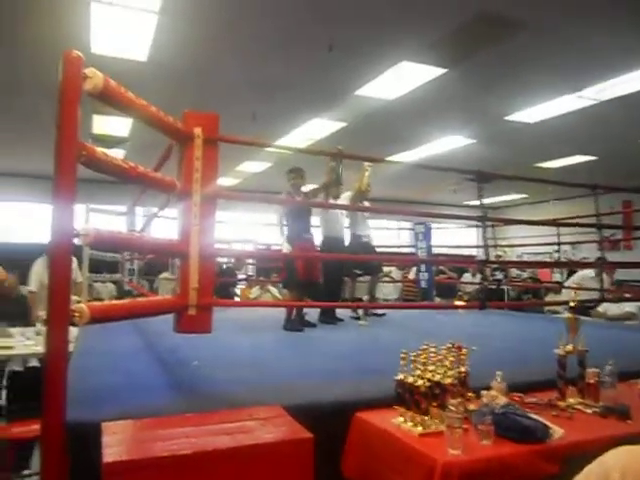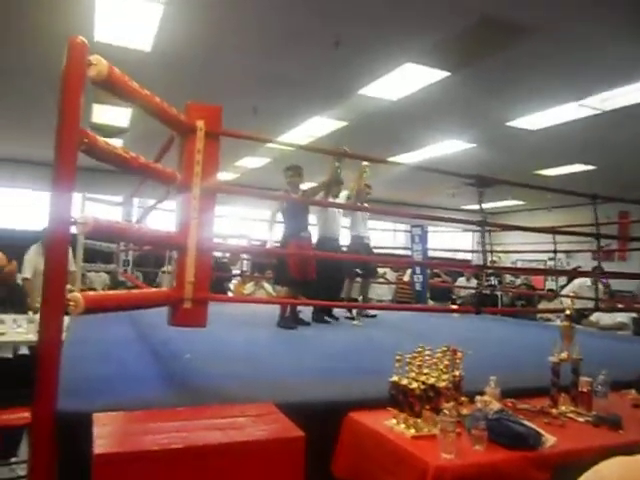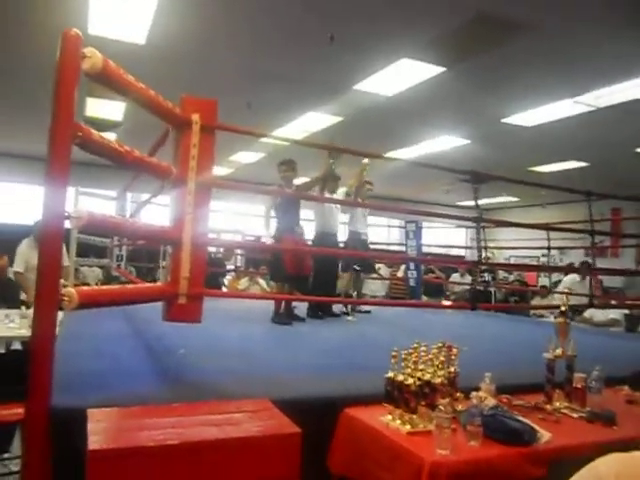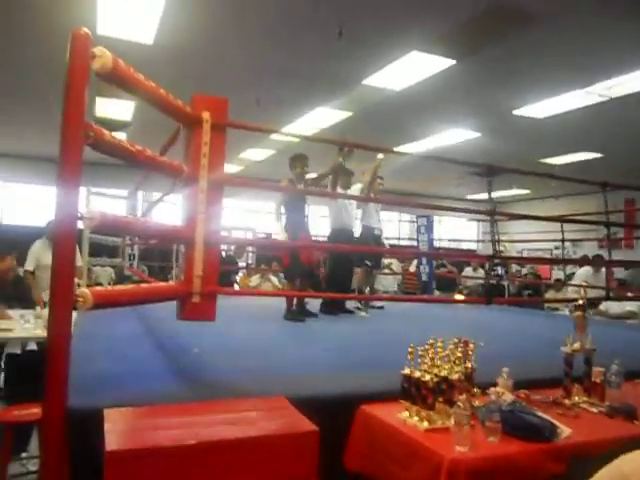
dt=0.3s
person 1, frame 1
left shoulder: (308, 196)
right shoulder: (286, 198)
left elbow: (327, 184)
right elbow: (280, 221)
right wrist: (285, 243)
left hip: (308, 241)
right hip: (294, 242)
left knee: (307, 281)
right knee: (294, 282)
left ankle: (299, 316)
right ankle: (289, 318)
person 1, frame 2
left shoulder: (307, 194)
left elbow: (329, 182)
right elbow: (273, 216)
left hip: (305, 240)
right hip: (290, 240)
left knee: (302, 279)
right knee: (289, 280)
left ankle: (293, 313)
right ankle: (282, 316)
person 1, frame 3
left shoulder: (299, 189)
left elbow: (321, 177)
right elbow: (267, 212)
right wrist: (268, 234)
left hip: (297, 234)
right hip: (283, 235)
left knee: (297, 275)
right knee: (282, 275)
left ankle: (288, 309)
right ankle: (277, 312)
person 1, frame 4
left shoulder: (306, 184)
right shoulder: (287, 184)
left elbow: (327, 173)
right elbow: (278, 208)
left wrist: (341, 159)
right wrist: (281, 230)
left hip: (303, 229)
right hip: (292, 230)
left knee: (306, 270)
right knee: (293, 272)
left ankle: (300, 305)
right ankle: (289, 309)
person 2, frame 1
left shoulder: (342, 201)
right shoulder: (325, 201)
right elbow: (326, 186)
left hip: (340, 243)
right hip: (329, 243)
left knee: (338, 279)
right knee: (330, 279)
left ankle: (330, 312)
right ankle: (325, 313)
person 2, frame 2
left shoulder: (340, 200)
right shoulder: (324, 199)
right elbow: (328, 184)
left hip: (335, 243)
right hip: (324, 243)
left knee: (338, 277)
right knee: (323, 278)
left ankle: (327, 309)
right ankle: (318, 312)
person 2, frame 3
left shoulder: (338, 196)
right shoulder: (320, 195)
right elbow: (323, 179)
left hip: (333, 239)
right hip: (322, 238)
left knee: (332, 275)
right knee: (320, 274)
left ankle: (326, 307)
right ankle: (313, 308)
person 2, frame 4
left shoulder: (353, 192)
right shoulder: (334, 191)
right elbow: (335, 175)
left hip: (349, 236)
right hip: (337, 235)
left knee: (347, 272)
right knee: (335, 271)
left ankle: (339, 304)
right ankle: (327, 305)
person 3, frame 1
left shoulder: (366, 204)
right shoulder: (353, 203)
right elbow: (360, 189)
left wrist: (370, 240)
left hip: (367, 242)
right hip: (356, 242)
left knee: (375, 273)
right knee: (353, 277)
left ankle: (369, 307)
right ankle: (354, 310)
person 3, frame 2
left shoulder: (366, 207)
right shoulder: (354, 205)
right elbow: (357, 190)
left hip: (365, 243)
right hip: (357, 243)
left knee: (368, 276)
right knee: (351, 277)
left ankle: (362, 308)
right ankle: (348, 309)
person 3, frame 3
left shoulder: (366, 205)
right shoulder: (354, 201)
right elbow: (356, 185)
left wrist: (368, 243)
left hip: (363, 240)
right hip: (354, 239)
left knee: (361, 273)
right knee: (351, 272)
left ankle: (355, 304)
right ankle: (345, 304)
person 3, frame 4
left shoulder: (378, 201)
right shoulder: (366, 196)
right elbow: (369, 181)
left wrist: (382, 239)
left hip: (376, 235)
right hip: (367, 234)
left knee: (374, 269)
right knee: (364, 267)
right ankle: (360, 299)
